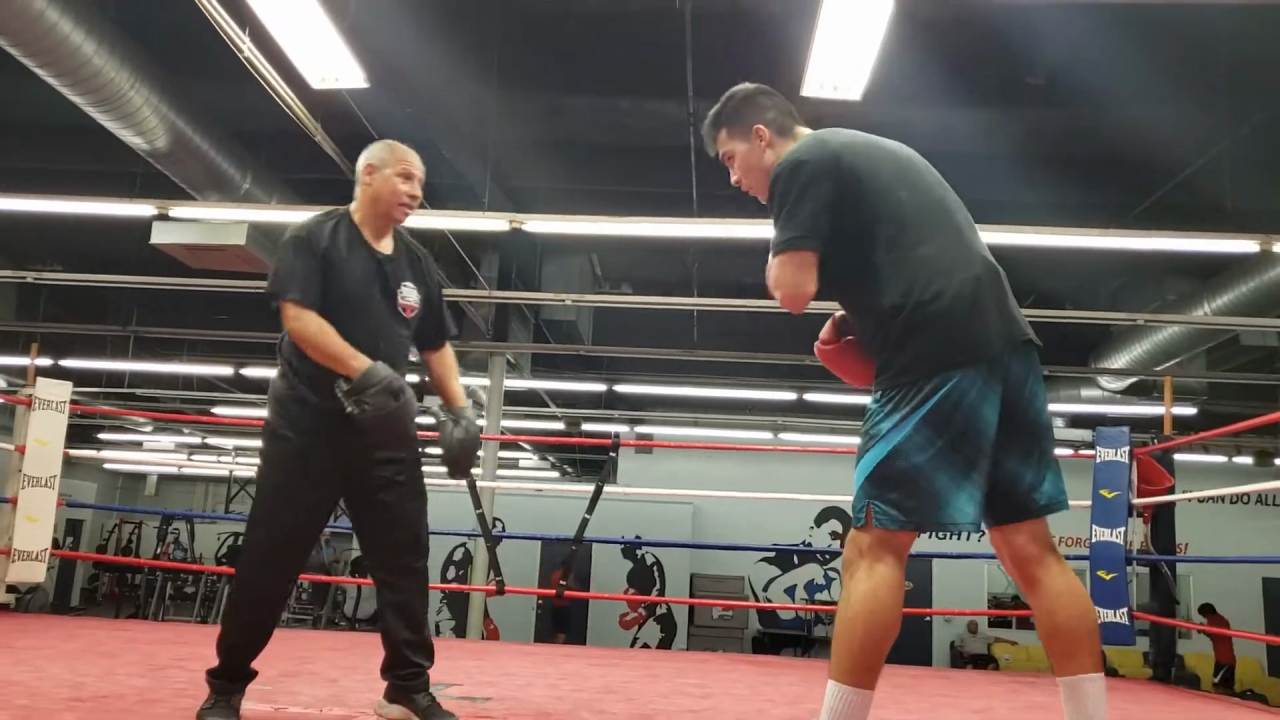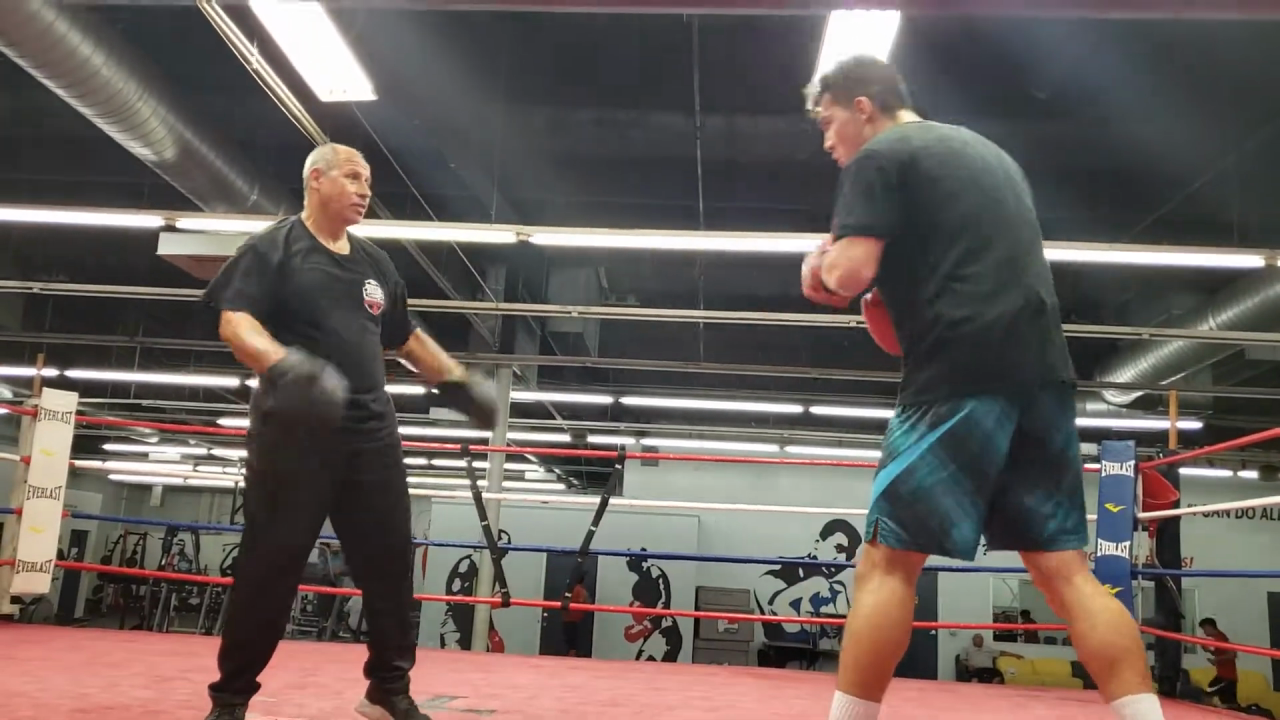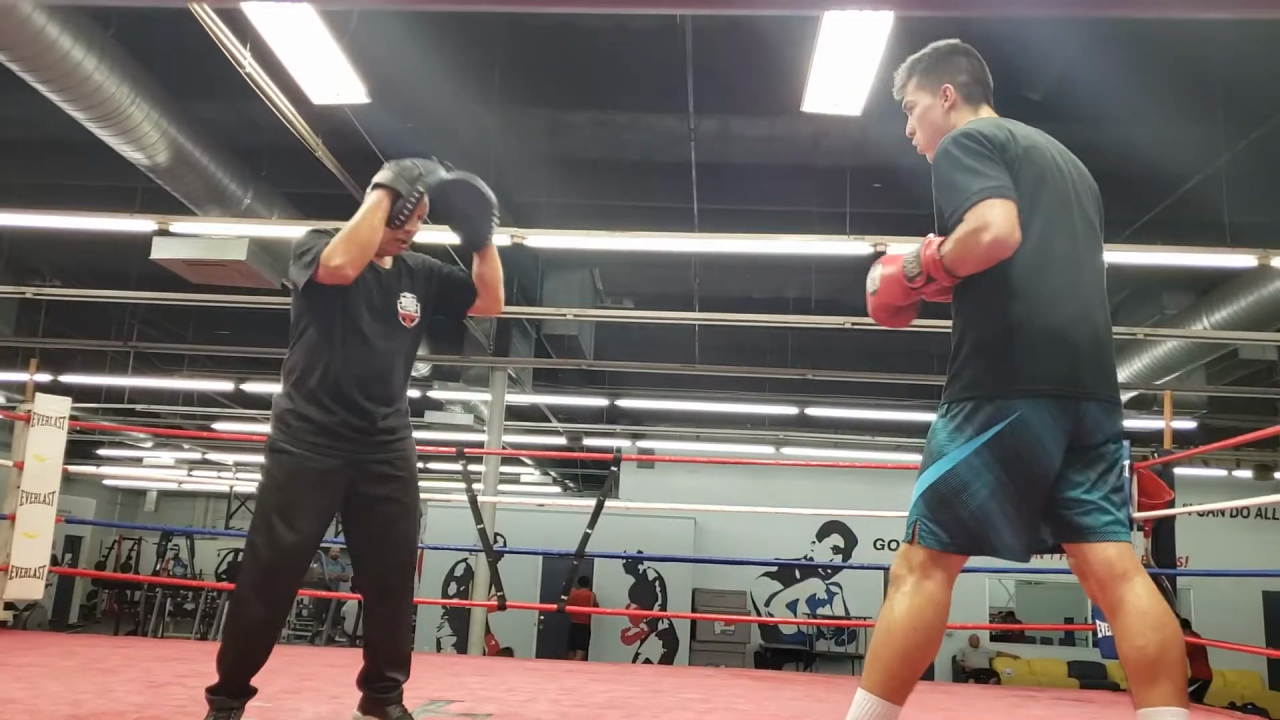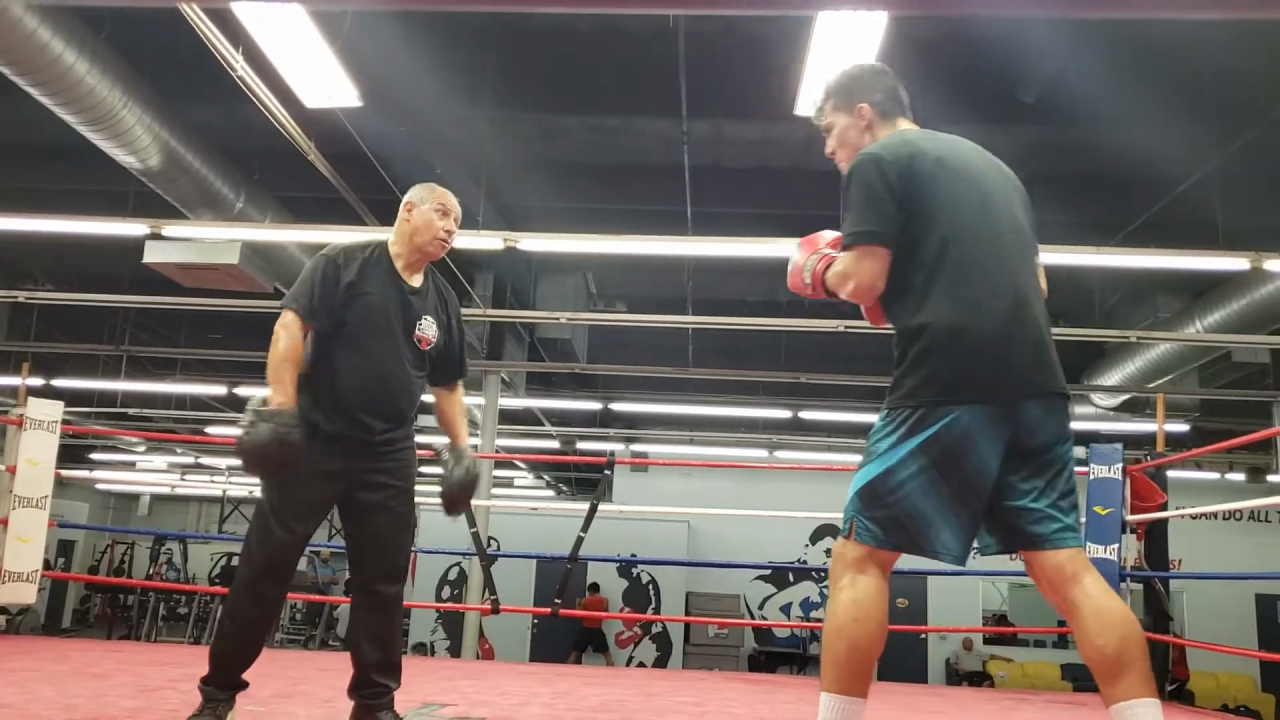
dt=0.4s
person 1, frame 1
left shoulder: (802, 165)
right shoulder: (877, 151)
left elbow: (793, 291)
left wrist: (781, 262)
right wrist: (862, 315)
left hip: (935, 361)
right hip: (1003, 347)
left knee: (875, 545)
right knee: (1029, 546)
person 1, frame 2
left shoulder: (880, 158)
right shoulder: (987, 152)
left elbow: (849, 276)
left wrist: (822, 262)
left hip: (959, 382)
right hip: (1041, 376)
left knee: (887, 561)
right knee: (1064, 573)
person 1, frame 3
left shoulder: (969, 142)
right shoulder: (1068, 163)
left elbow: (996, 232)
left wrist: (924, 268)
left hip: (1003, 386)
right hip: (1088, 388)
left knee: (923, 565)
right knee: (1115, 571)
person 1, frame 4
left shoulder: (880, 162)
right shoulder: (991, 166)
left elbow: (864, 280)
left wrist: (819, 271)
left hip: (945, 387)
right hip: (1032, 387)
left knee: (860, 559)
right knee: (1068, 574)
person 2, frame 1
left shoulder: (417, 263)
right shoulder: (313, 239)
left elbow: (436, 345)
right elbow: (297, 316)
left wrist: (458, 411)
right wrist: (364, 371)
left hip: (387, 432)
right hip: (307, 426)
left knee: (404, 557)
right knee: (270, 556)
person 2, frame 2
left shoulder: (374, 262)
right shoulder: (270, 249)
left elbow: (405, 337)
right elbow: (234, 321)
left wrist: (458, 381)
right wrist: (283, 362)
left hip: (371, 437)
right hip: (300, 432)
left knee: (390, 564)
right knee: (270, 566)
person 2, frame 3
left shoulder: (420, 273)
right shoulder: (317, 244)
left elbow: (489, 302)
right elbow: (342, 266)
left wrist: (480, 236)
right wrist: (385, 190)
left hip: (386, 446)
right hip: (309, 439)
left knee: (392, 574)
right knee: (272, 568)
person 2, frame 4
left shoulder: (442, 301)
right shoulder: (341, 264)
left elbow: (448, 383)
right elbow: (291, 325)
left wrist: (460, 451)
right wrist: (277, 405)
left hip: (386, 457)
right hip: (306, 442)
left knee: (383, 583)
right knee: (266, 566)
